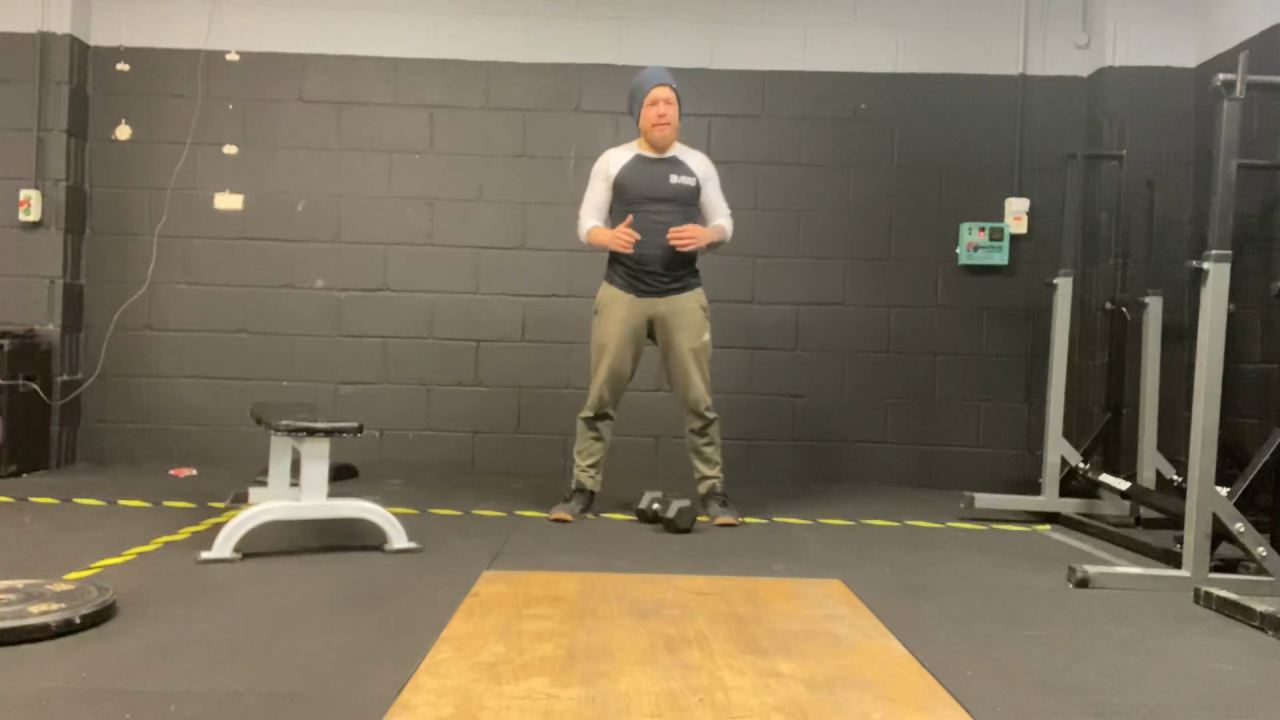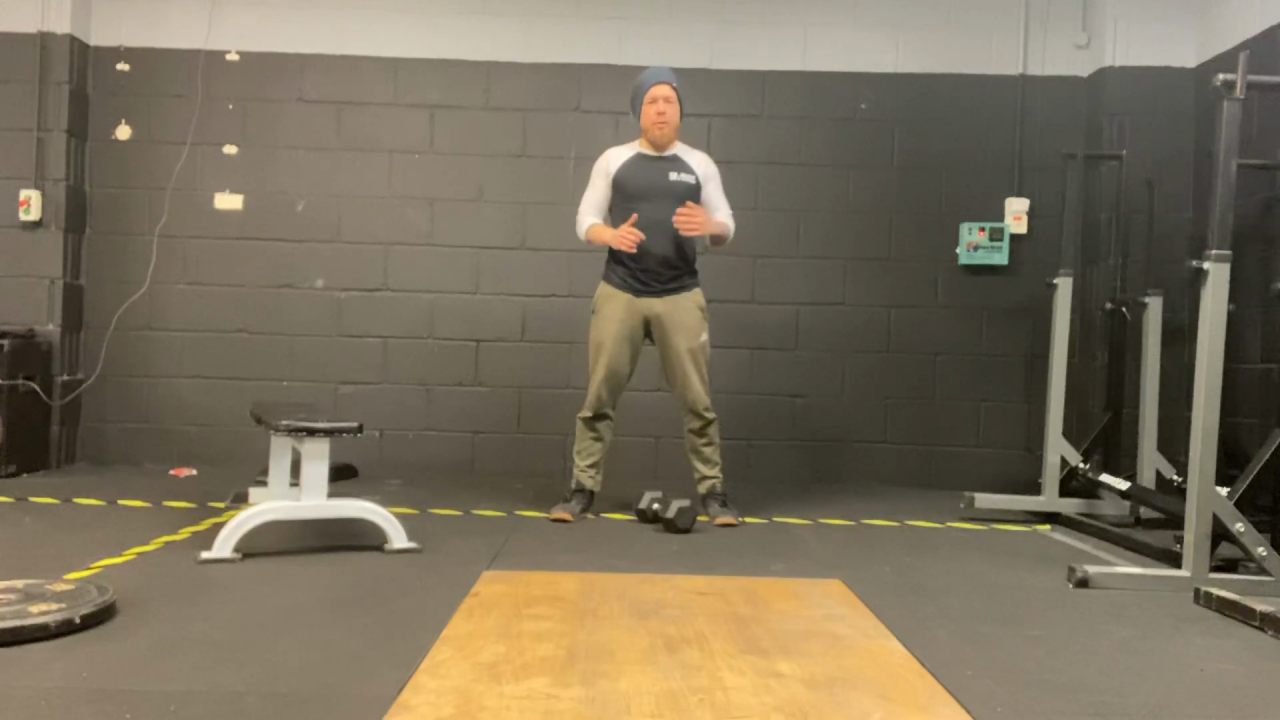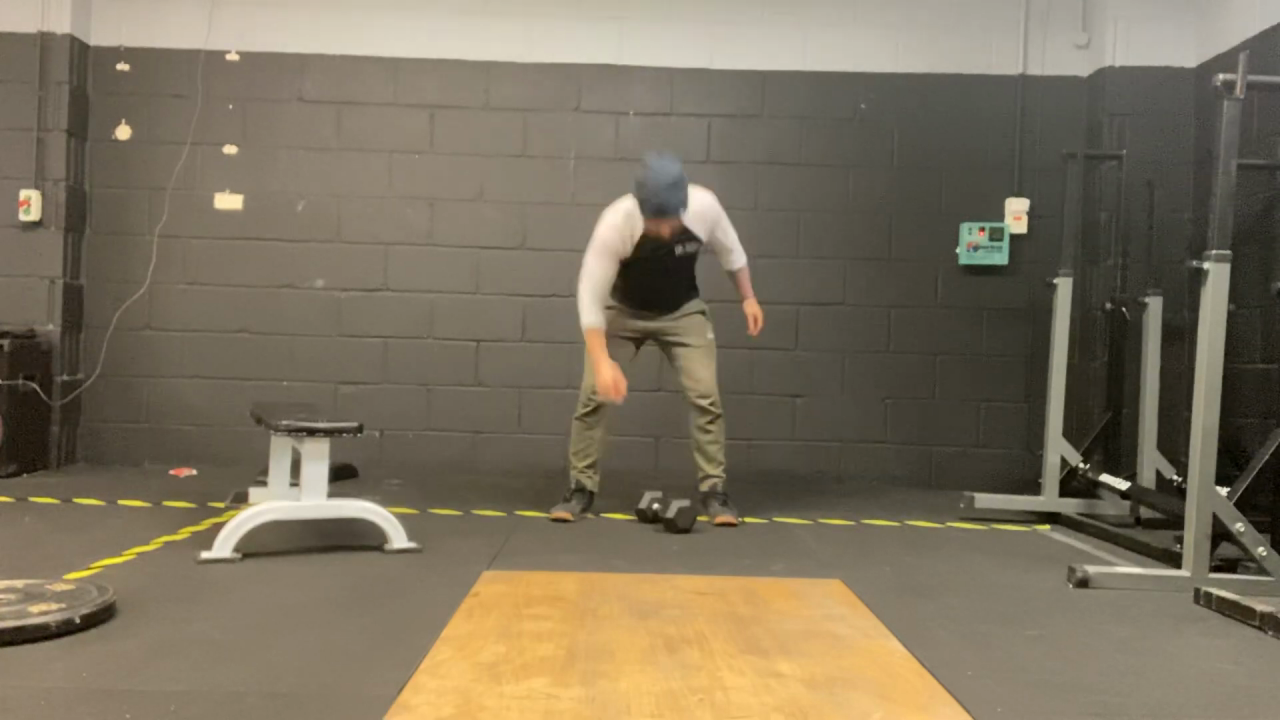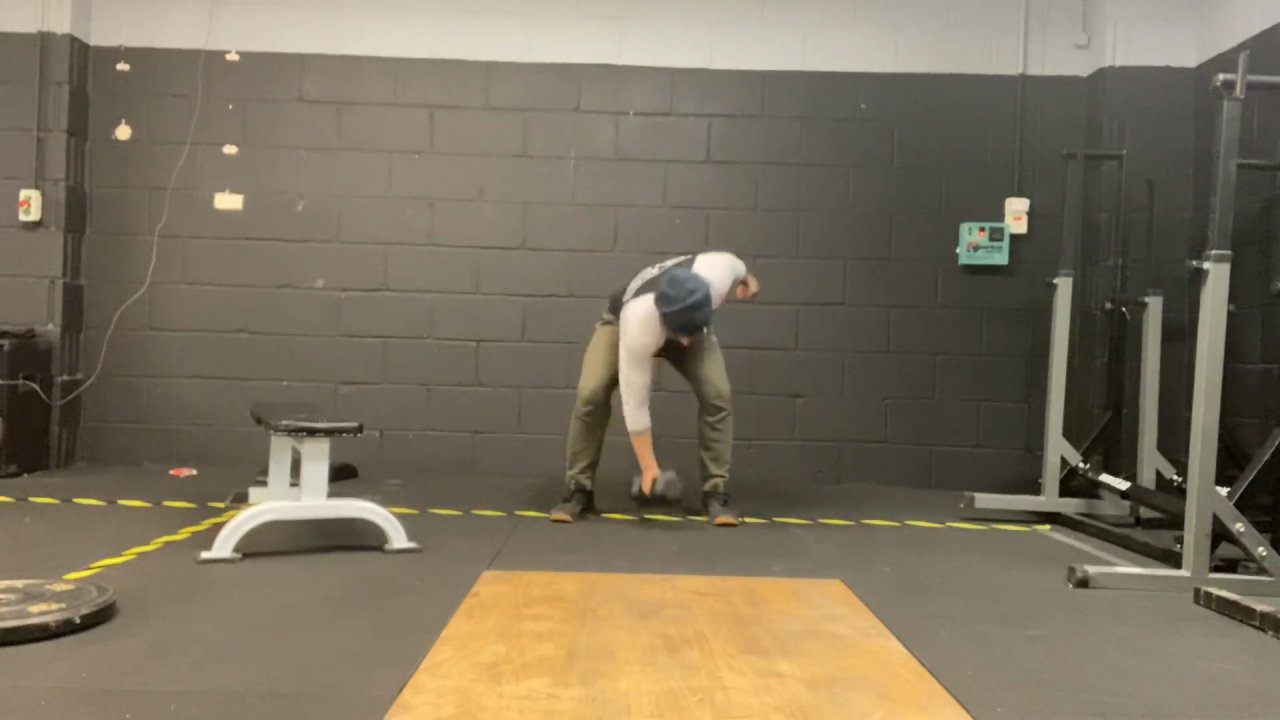
dt=0.7s
person 1, frame 1
left shoulder: (698, 164)
right shoulder: (612, 161)
left elbow: (724, 224)
right elbow: (587, 223)
left wrist: (705, 234)
right wrist: (610, 237)
left hip: (683, 296)
right hip: (622, 294)
left knee: (699, 400)
right knee: (601, 397)
left ankle: (713, 492)
right ankle: (583, 489)
person 1, frame 2
left shoulder: (700, 164)
right shoulder: (613, 159)
left elbow: (727, 227)
right elbow: (585, 220)
left wrist: (710, 226)
right wrist: (612, 235)
left hip: (681, 296)
right hip: (618, 294)
left knee: (698, 401)
right knee: (599, 397)
left ankle: (712, 491)
right ankle: (582, 488)
person 1, frame 3
left shoulder: (705, 206)
right shoulder: (616, 221)
left elbow: (731, 252)
right elbow: (590, 292)
left wrist: (748, 296)
right wrist: (601, 358)
left hip: (683, 311)
right hip: (624, 310)
left knee: (704, 396)
right knee: (592, 396)
left ankle: (714, 491)
right ankle: (581, 489)
person 1, frame 4
left shoulder: (715, 276)
right shoulder: (638, 325)
left elbow: (734, 265)
right elbow: (635, 404)
left wrist: (747, 279)
right wrist: (649, 469)
left hip: (690, 320)
right hip: (621, 323)
left knee: (717, 395)
right knee: (592, 394)
left ankle: (715, 493)
right ankle: (578, 490)
